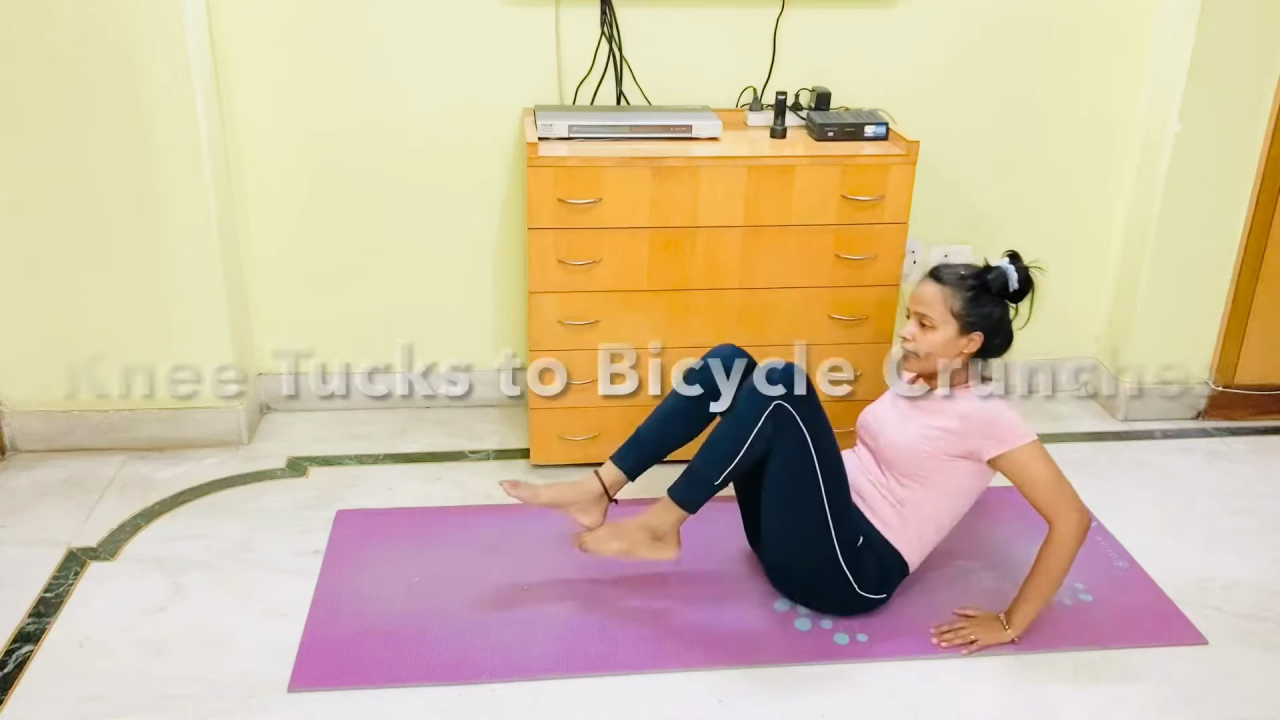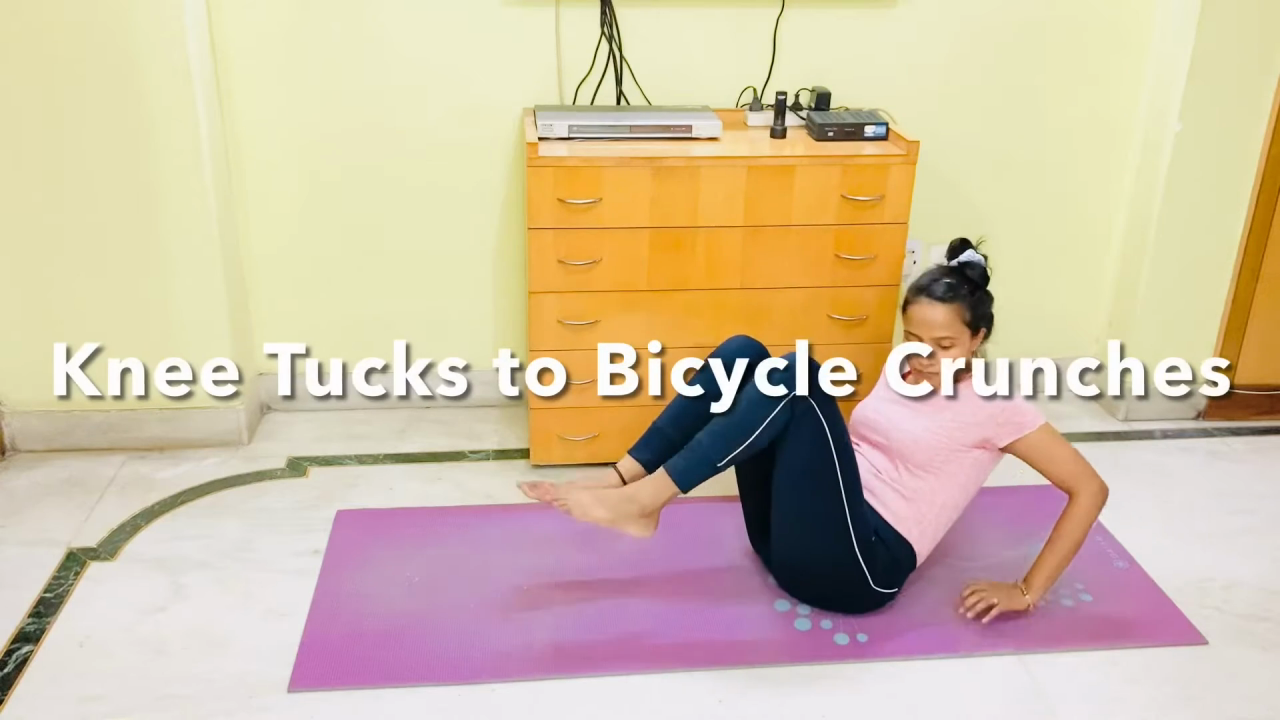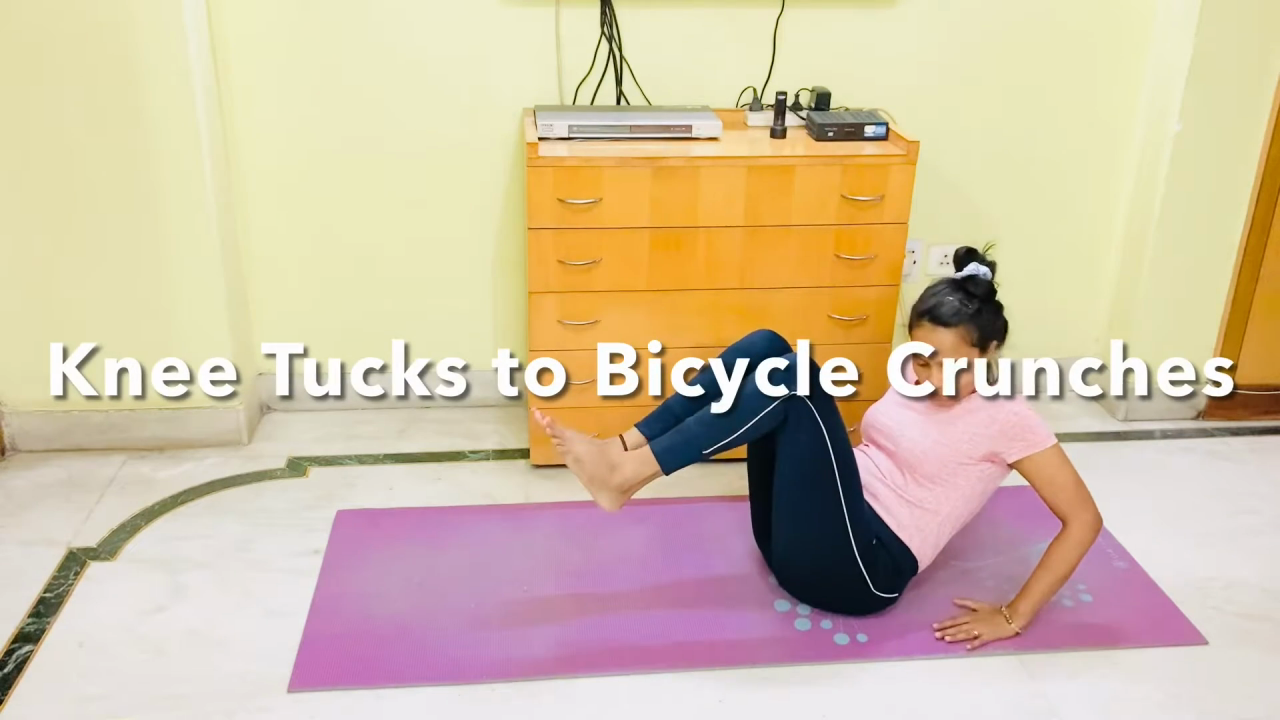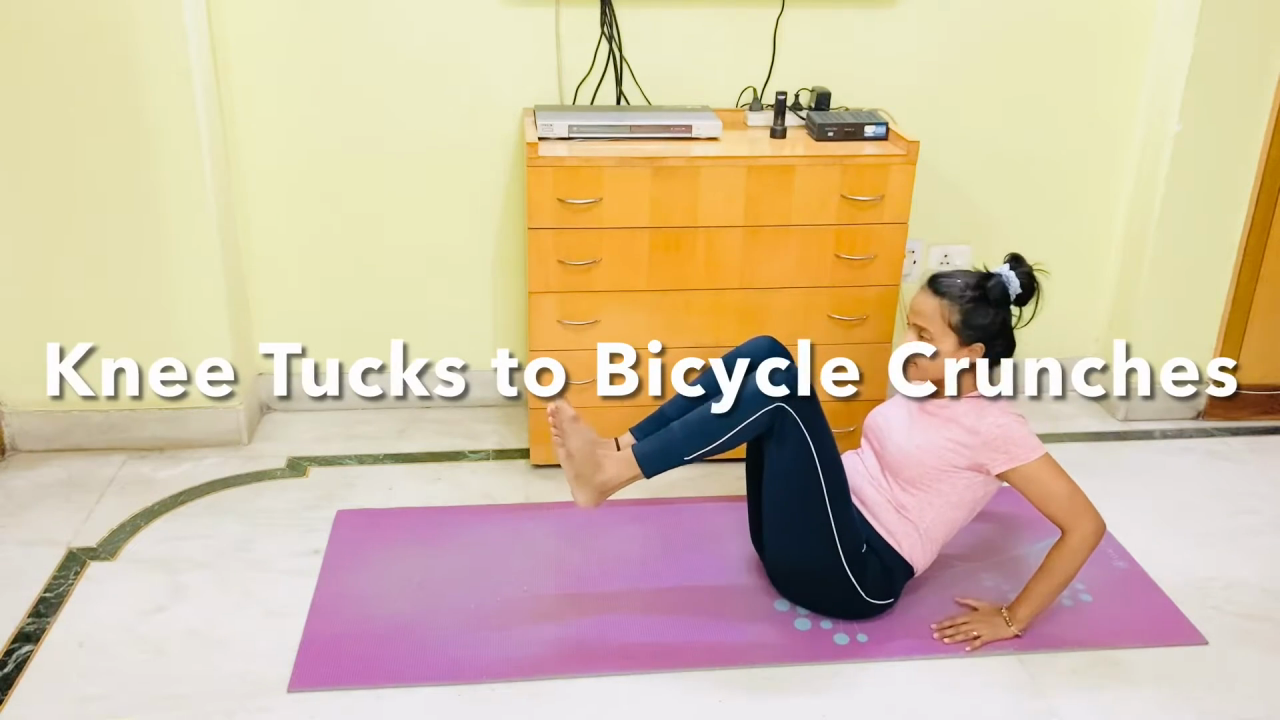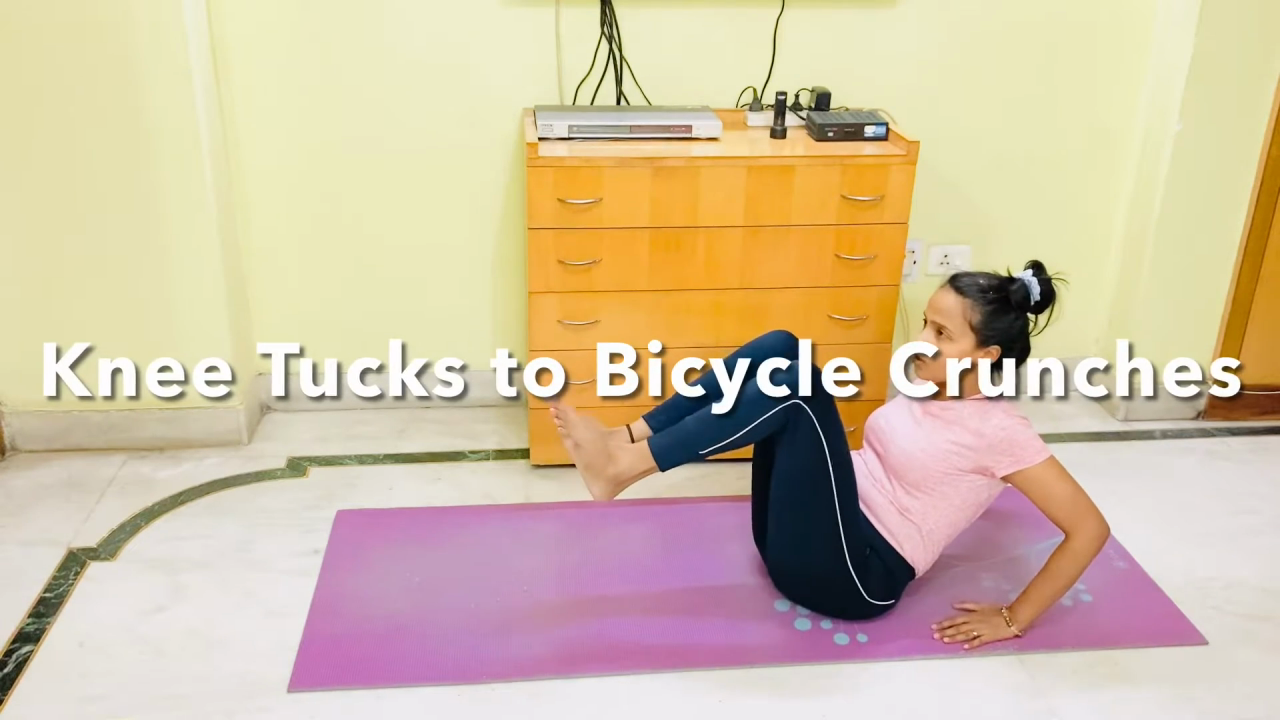
dt=0.5s
person 1, frame 1
left shoulder: (985, 416)
right shoulder: (920, 380)
left elbow: (1072, 520)
left wrist: (1010, 624)
left hip: (847, 569)
right hip: (806, 527)
left knee: (784, 383)
right knee: (729, 362)
left ankle: (660, 526)
right ankle: (599, 487)
person 1, frame 2
left shoulder: (993, 407)
right shoulder: (902, 372)
left elbow: (1089, 490)
left wrist: (1027, 591)
left hip: (855, 565)
right hip: (786, 533)
left knee: (796, 375)
right knee: (740, 353)
left ankle: (644, 502)
right ankle: (624, 477)
person 1, frame 3
left shoulder: (1006, 420)
right shoulder: (919, 378)
left elbow: (1084, 519)
left wrist: (1014, 617)
left hip: (858, 567)
right hip: (796, 532)
left knee: (795, 378)
right knee: (764, 347)
left ankle: (627, 475)
right ankle: (625, 450)
person 1, frame 4
left shoulder: (993, 429)
right shoulder: (927, 383)
left elbow: (1085, 526)
left wrist: (1013, 619)
left hip: (851, 571)
right hip: (816, 525)
left knee: (781, 387)
right knee: (764, 354)
left ankle: (612, 474)
right ankle: (618, 449)
person 1, frame 5
left shoulder: (999, 432)
right shoulder: (929, 385)
left elbow: (1089, 529)
left wrist: (1013, 620)
left hip: (851, 572)
right hip: (802, 532)
left knee: (801, 386)
right knee: (779, 349)
left ankle: (626, 465)
right ankle: (630, 438)
